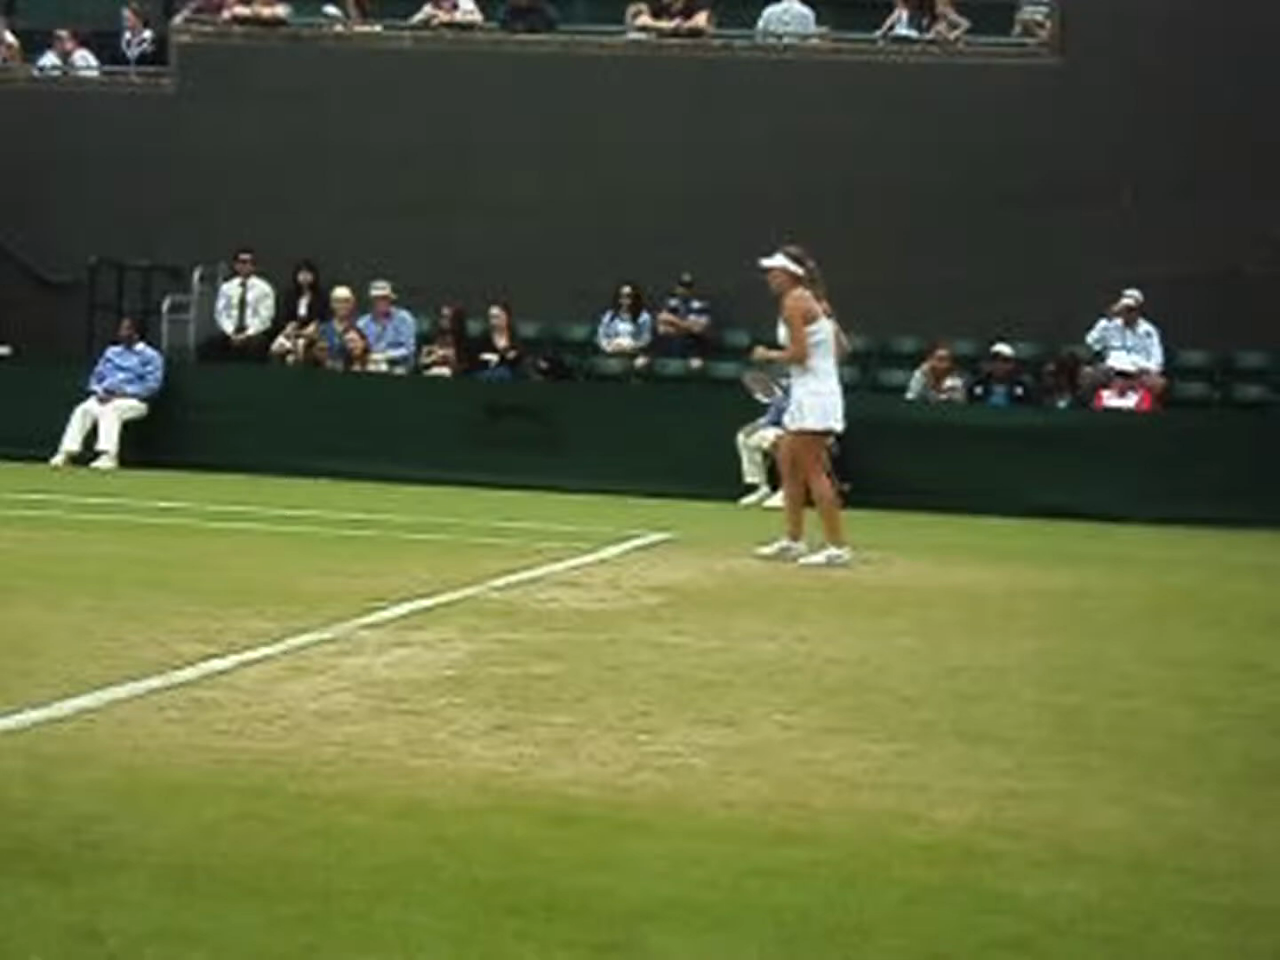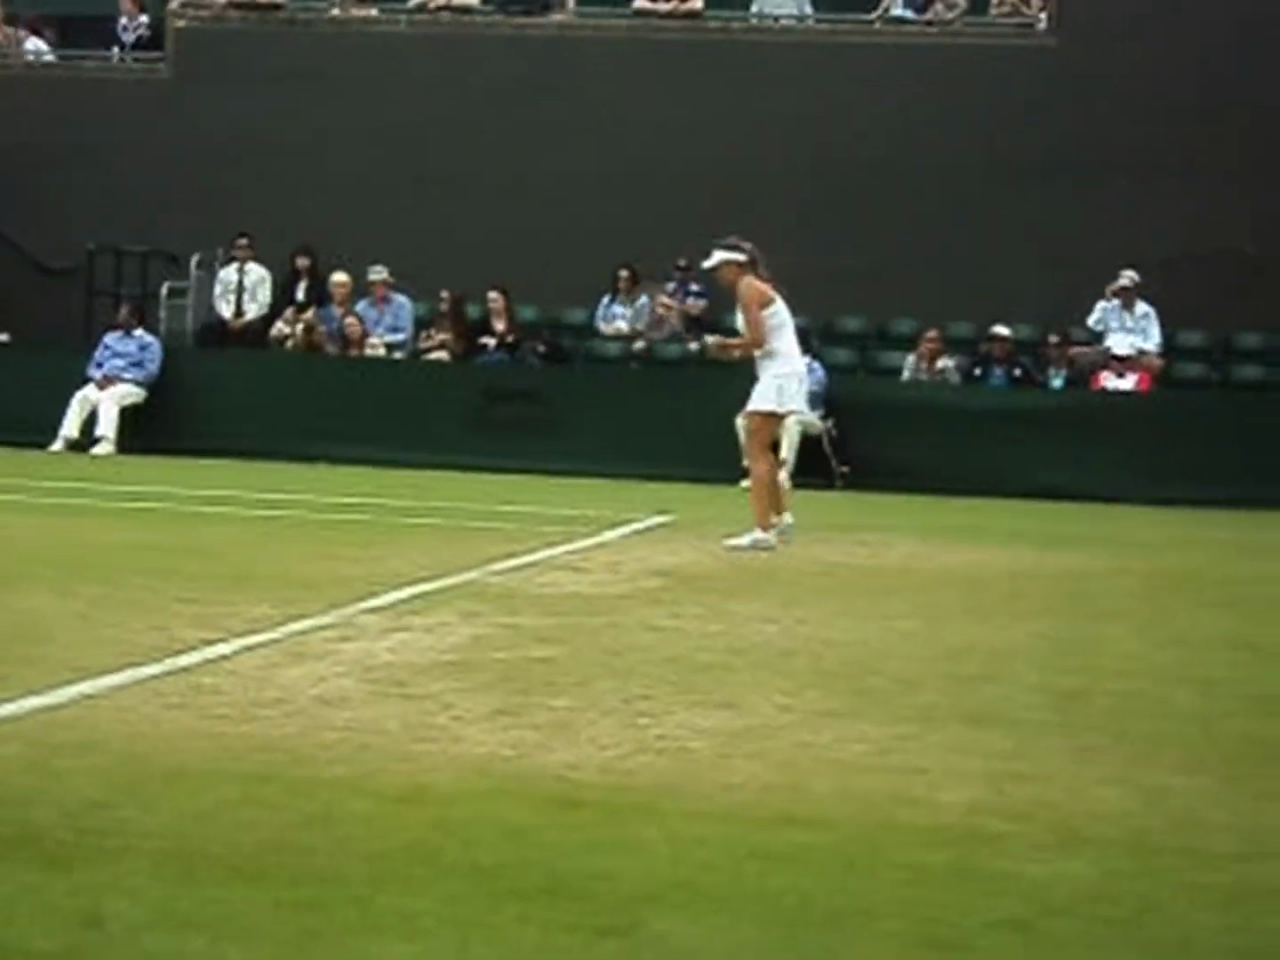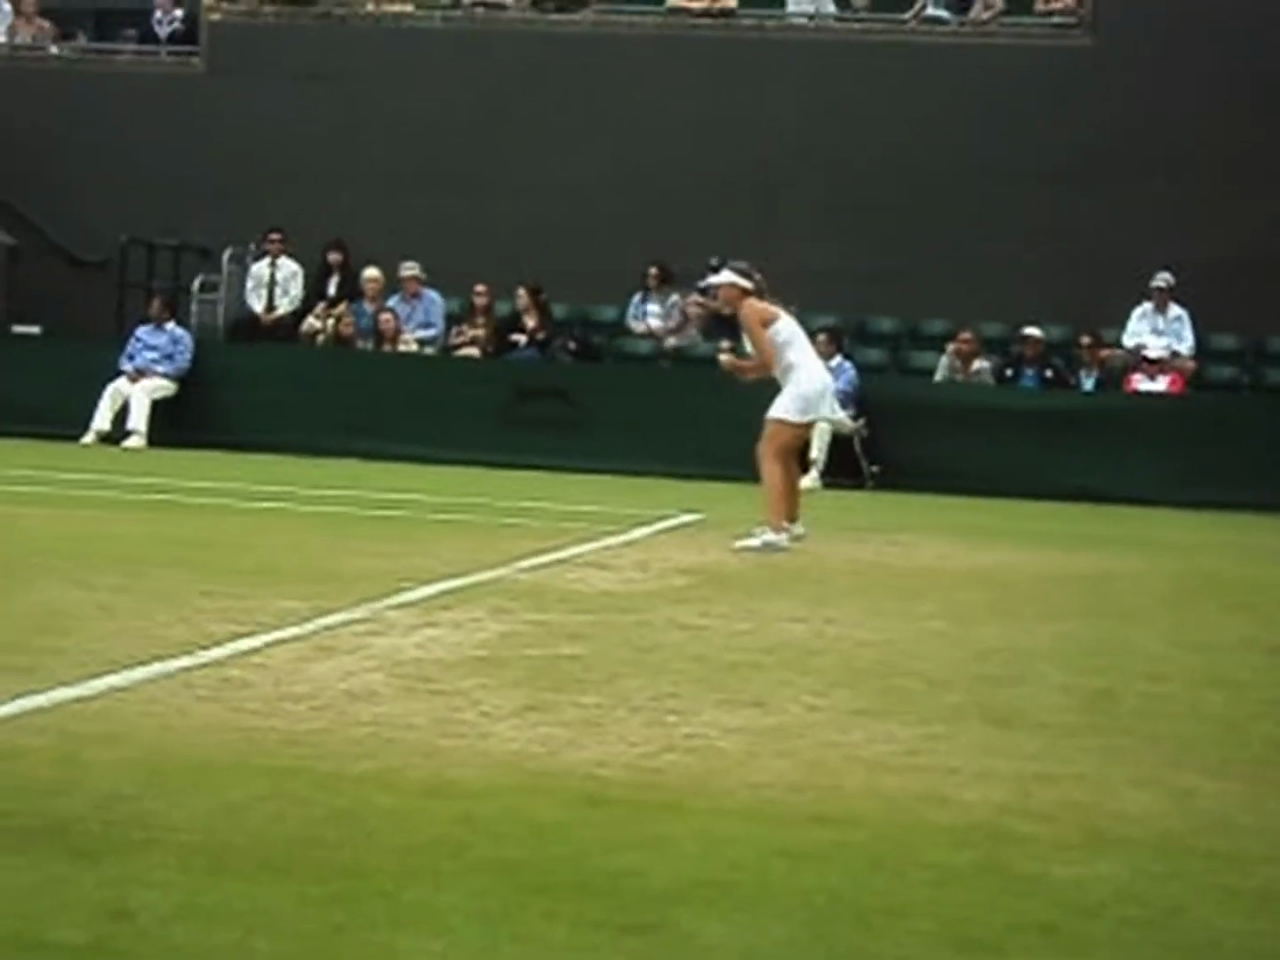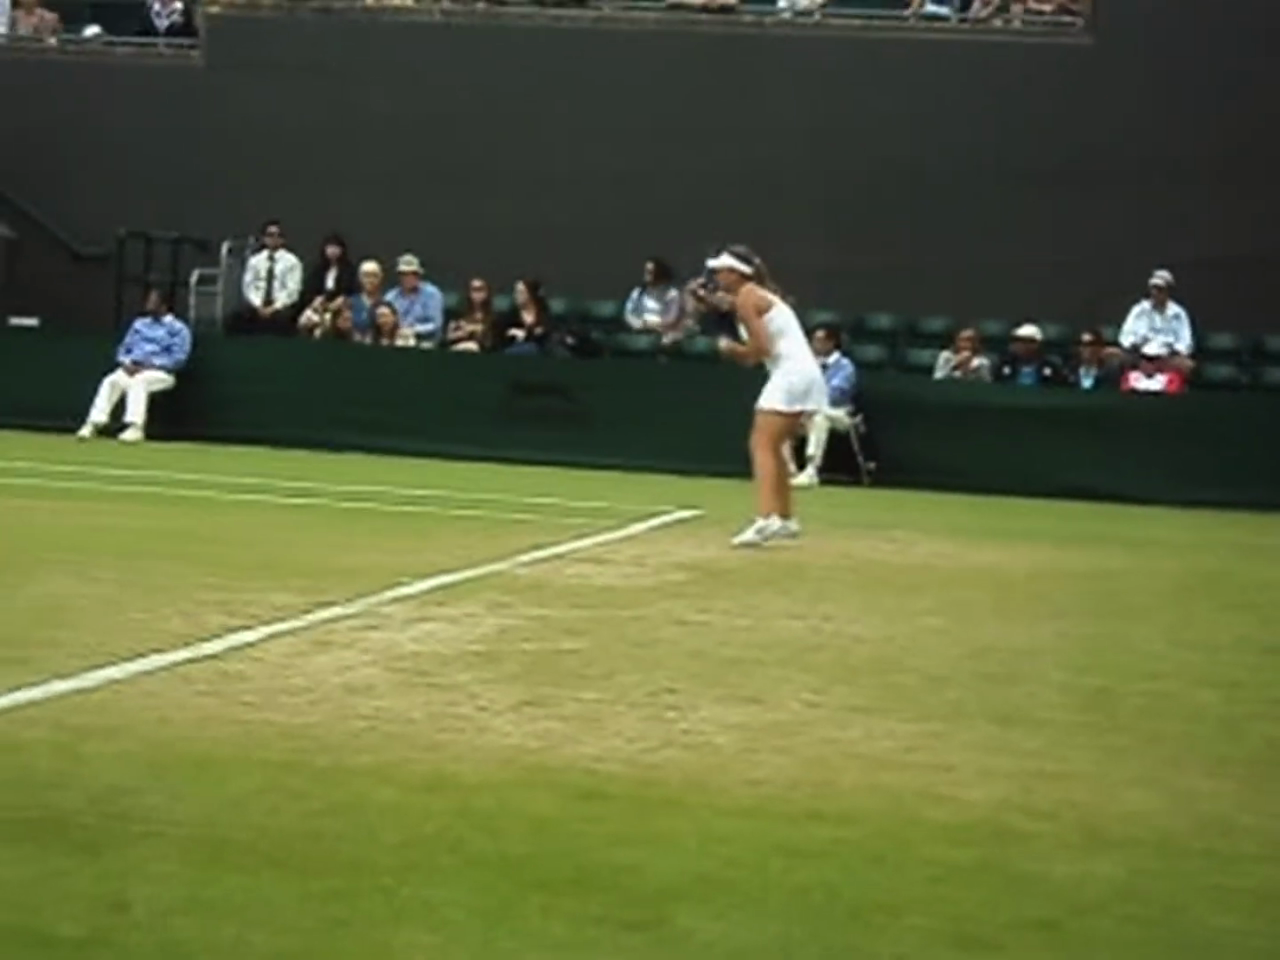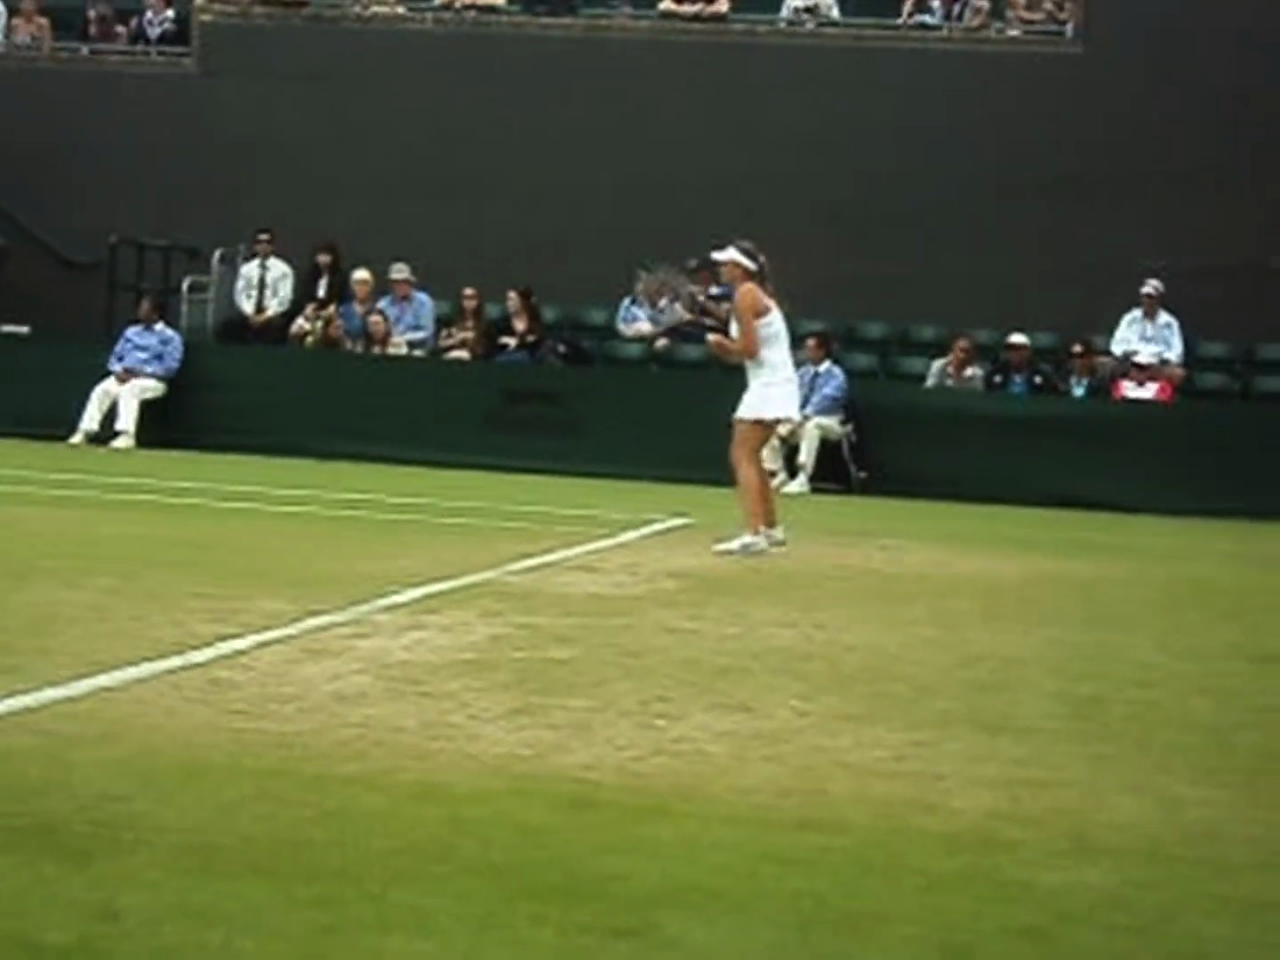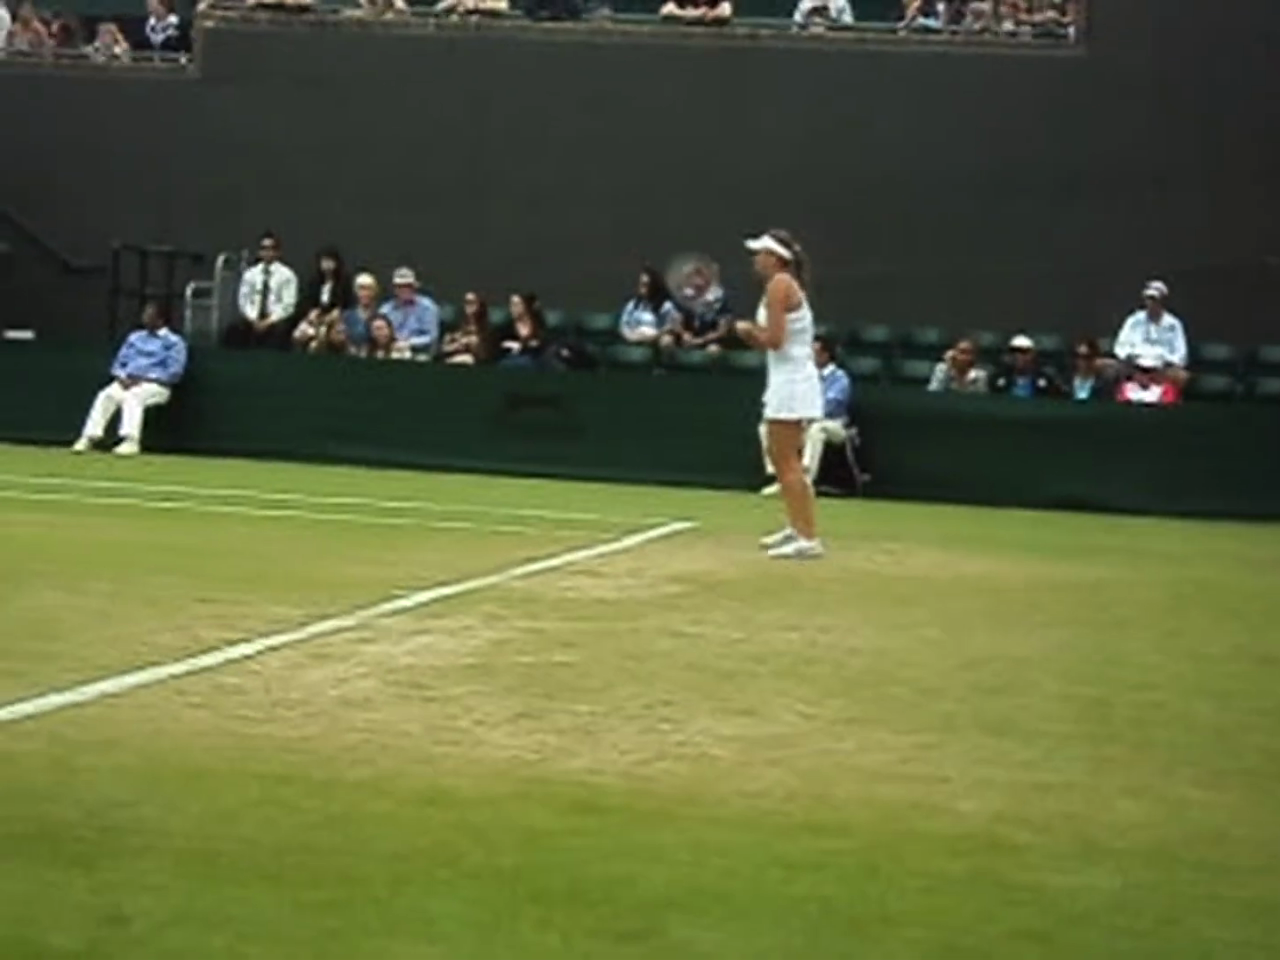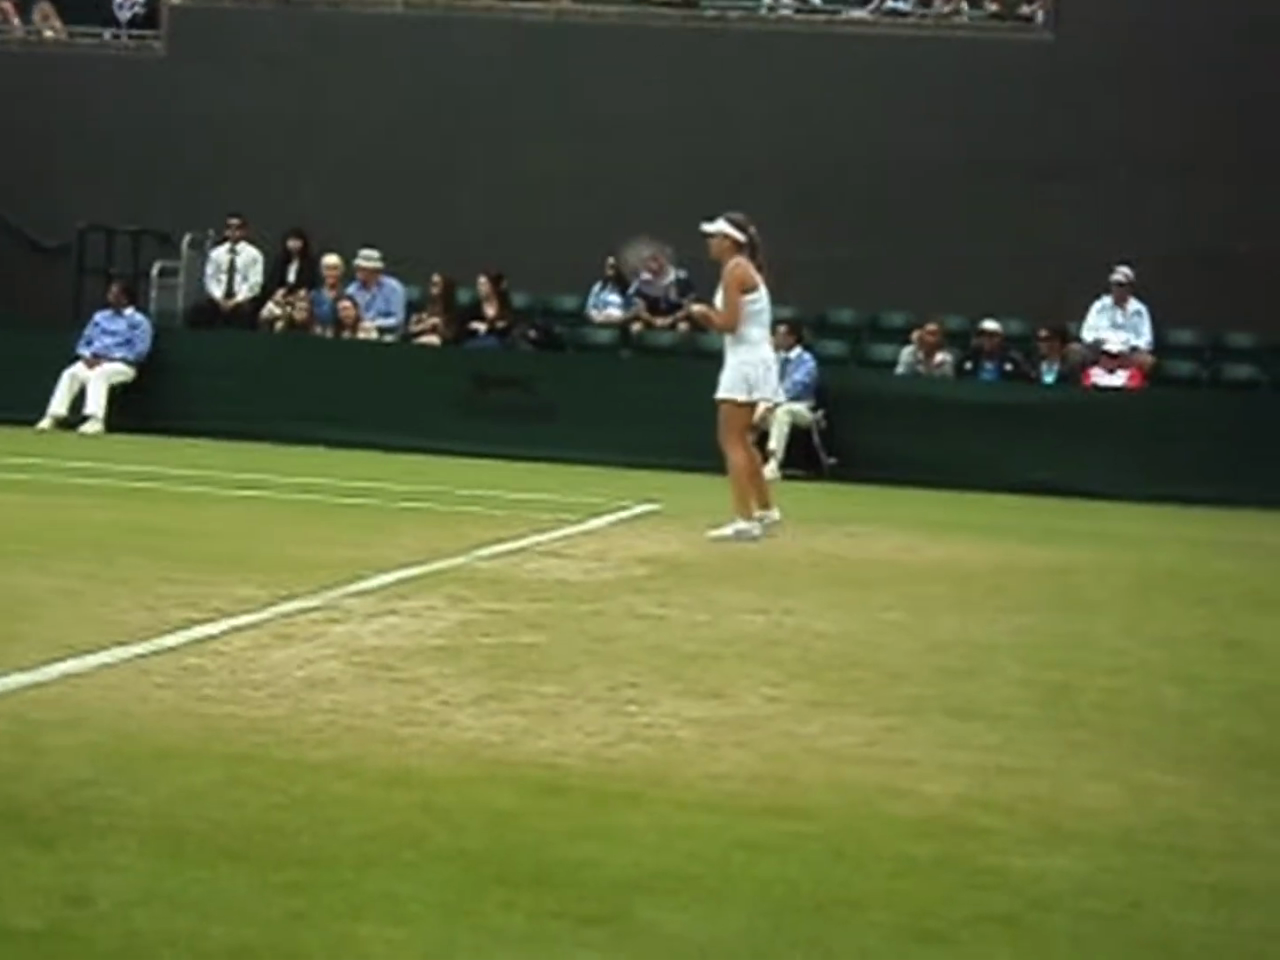
dt=0.7s
person 1, frame 1
left shoulder: (793, 301)
right shoulder: (813, 302)
left elbow: (799, 353)
right elbow: (840, 346)
left wrist: (767, 355)
left hip: (814, 395)
right hip: (811, 394)
left knee: (813, 472)
right knee: (787, 463)
left ankle: (837, 548)
right ankle: (792, 541)
person 1, frame 2
left shoulder: (747, 288)
right shoulder: (757, 287)
left elbow: (757, 339)
left wrist: (724, 344)
right wrist: (733, 347)
left hip: (779, 375)
right hip: (782, 373)
left knee: (757, 452)
right knee: (761, 449)
left ankle: (763, 532)
right ankle: (780, 516)
person 1, frame 3
left shoulder: (750, 312)
right shoulder: (758, 310)
left elbow: (769, 360)
left wrist: (740, 365)
right wrist: (745, 370)
left hip: (804, 386)
right hip: (812, 385)
left knee: (768, 454)
right knee: (786, 453)
left ankle: (776, 532)
right ankle: (789, 523)
person 1, frame 4
left shoulder: (745, 297)
right shoulder: (759, 295)
left elbow: (762, 347)
left wrist: (735, 350)
right wrist: (741, 353)
left hip: (791, 376)
right hip: (802, 374)
left knee: (760, 445)
right knee: (772, 446)
left ankle: (766, 520)
right ankle: (785, 519)
person 1, frame 5
left shoulder: (744, 295)
right shoulder: (756, 296)
left elbow: (750, 348)
left wrist: (722, 343)
right wrist: (726, 348)
left hip: (770, 386)
right hip: (771, 384)
left knee: (741, 457)
right knee: (748, 458)
left ankle: (753, 535)
right ankle: (770, 528)
person 1, frame 6
left shoulder: (778, 285)
right shoulder: (788, 286)
left elbow: (774, 340)
left wrist: (749, 330)
right wrist: (753, 334)
left hip: (790, 382)
right hip: (792, 380)
left knee: (787, 461)
right knee: (782, 458)
left ankle: (808, 539)
right ankle: (797, 529)
person 1, frame 7
left shoulder: (734, 269)
right shoulder: (747, 269)
left elbow: (729, 323)
left wrist: (704, 313)
right wrist: (707, 316)
left hip: (746, 363)
right hip: (753, 362)
left knee: (731, 441)
right knee: (740, 440)
left ankle: (745, 521)
right ankle: (765, 510)
